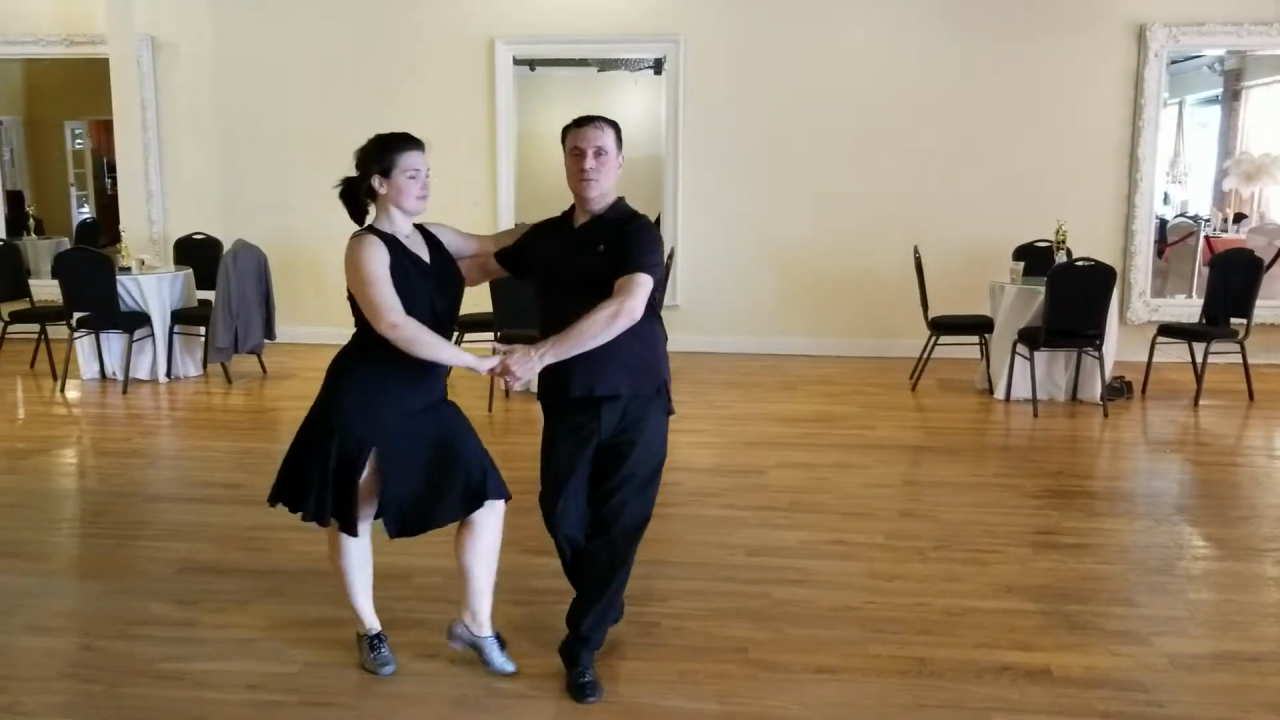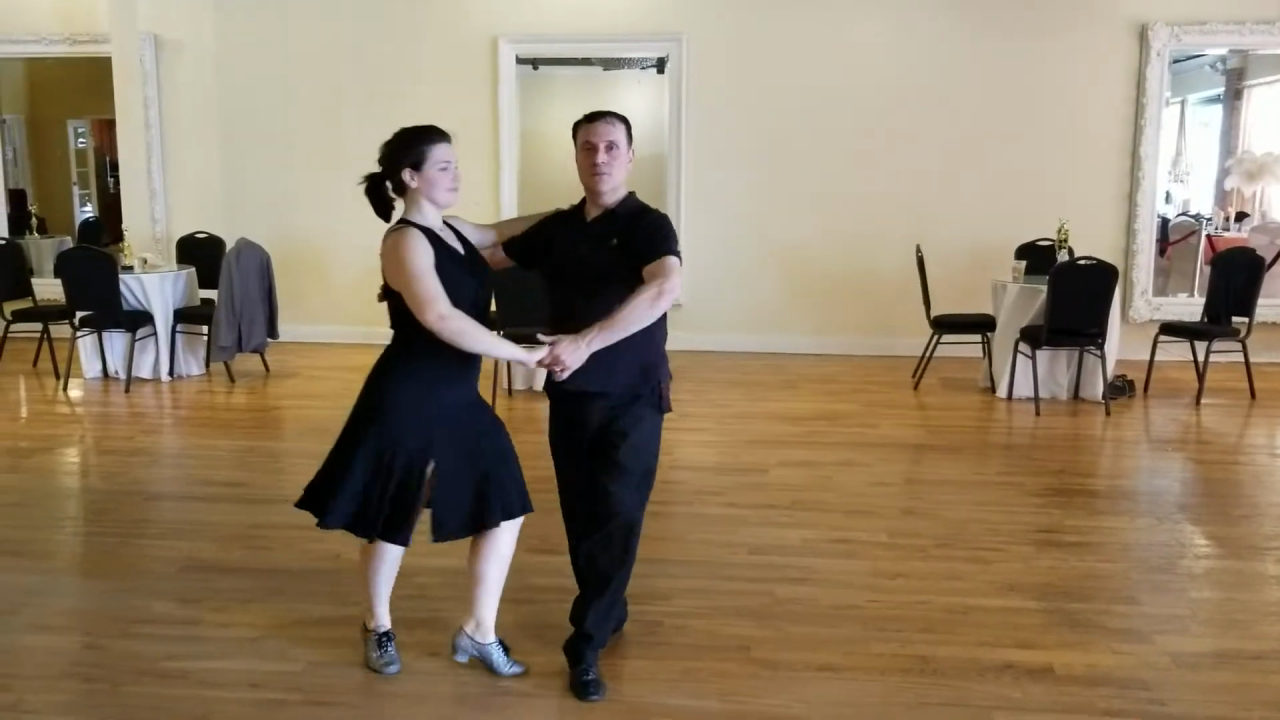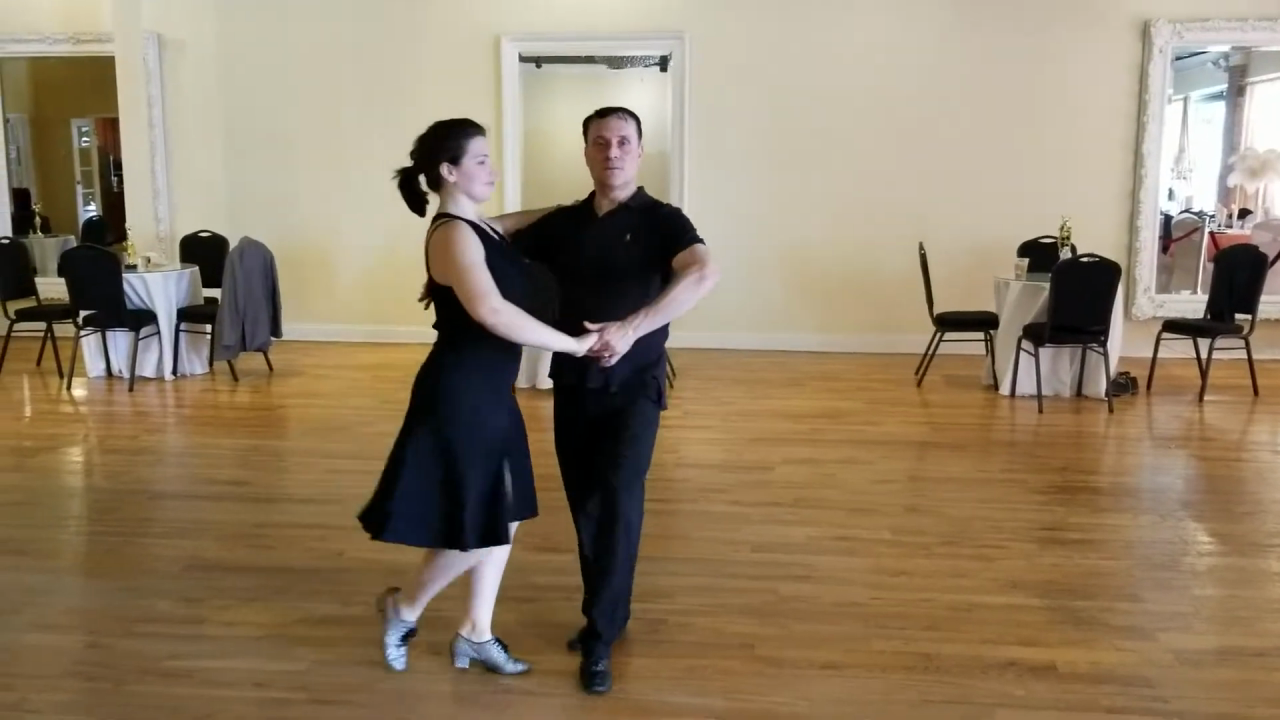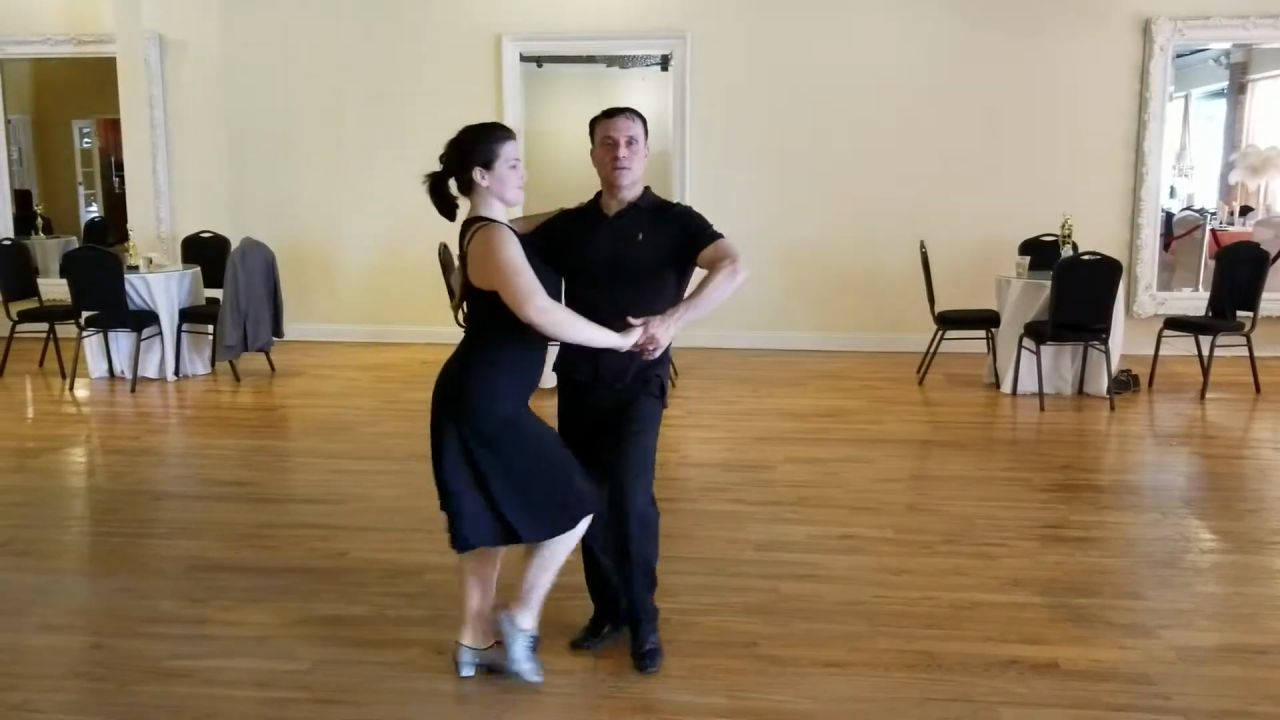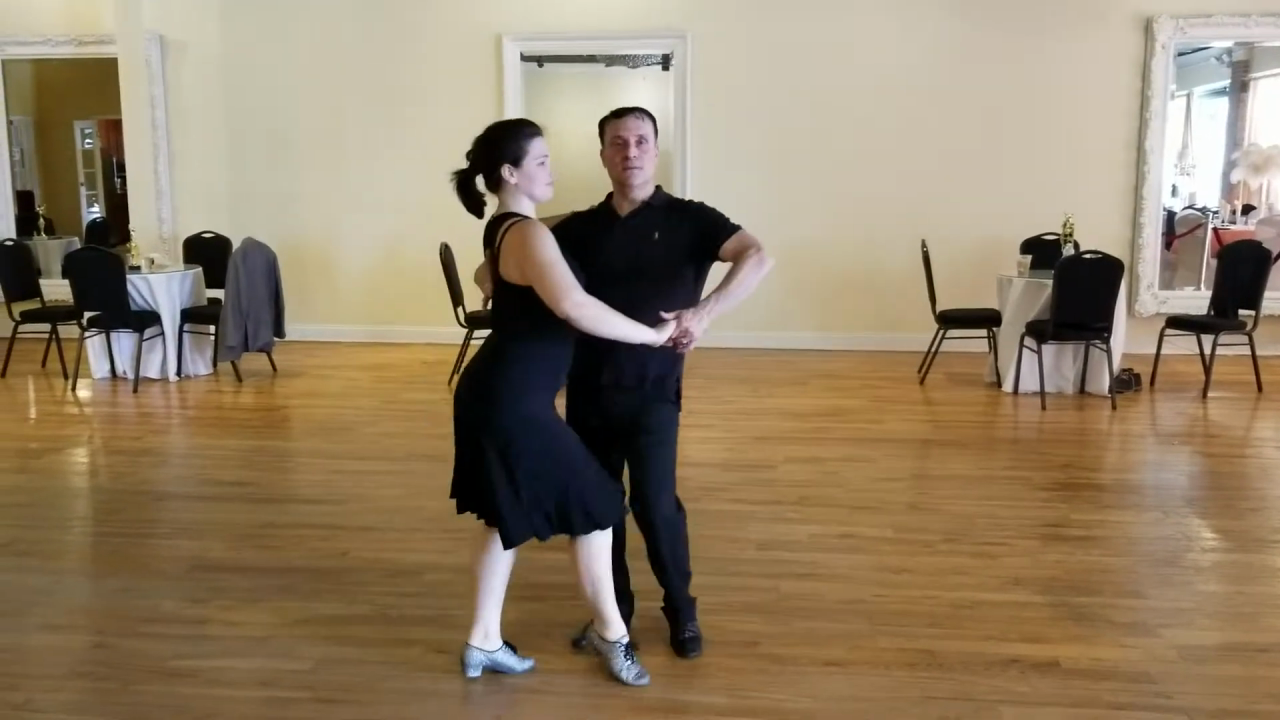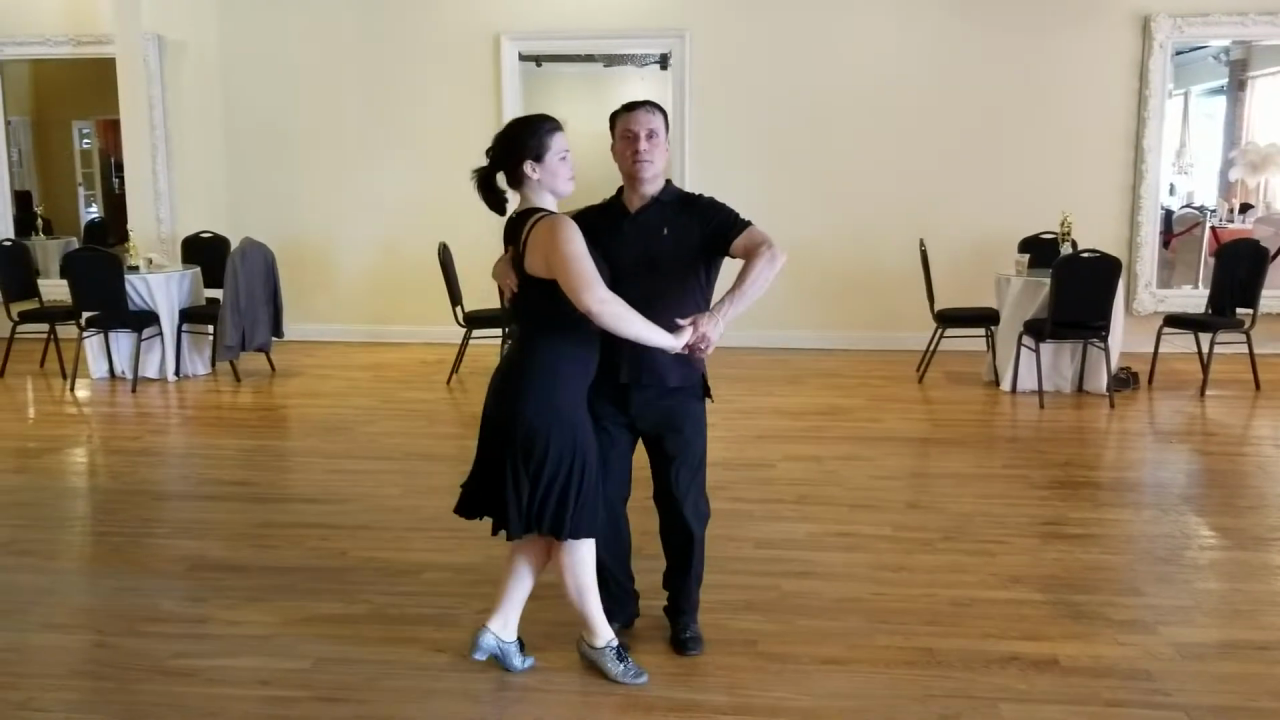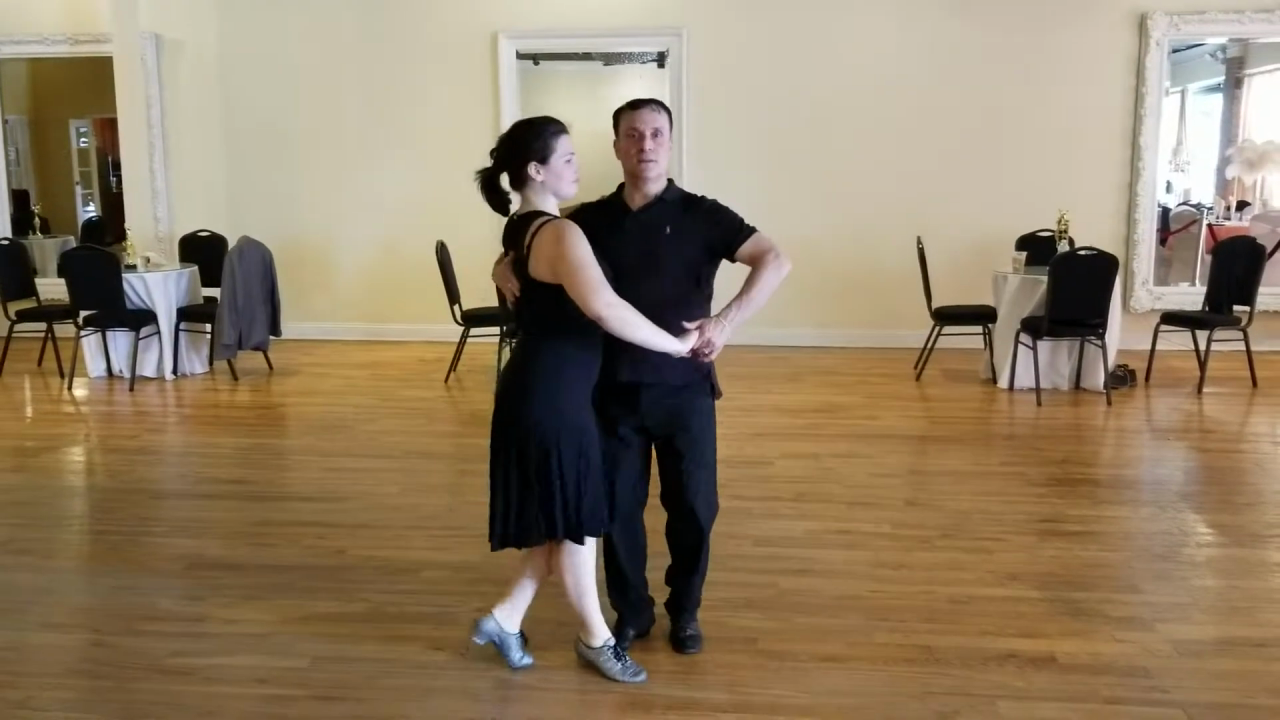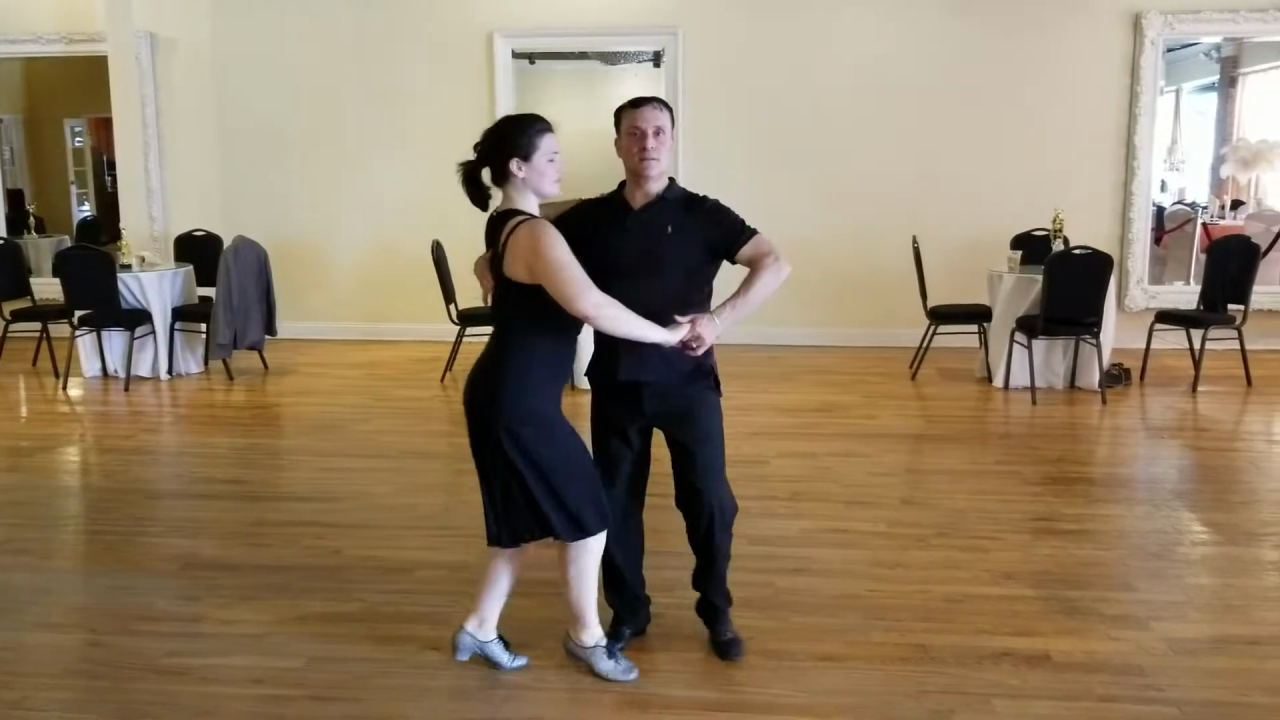
dt=0.2s
person 1, frame 1
left shoulder: (636, 232)
right shoulder: (545, 236)
left elbow: (627, 308)
right elbow: (480, 265)
left wrist: (538, 355)
left hip: (637, 402)
right hip: (569, 403)
left knee: (619, 526)
right knee: (563, 518)
left ankle: (582, 646)
right ankle: (602, 607)
person 1, frame 2
left shoulder: (649, 225)
right shoulder: (555, 228)
left elbow: (664, 290)
right elbow: (487, 255)
left wrist: (585, 342)
left hip: (633, 397)
right hip: (570, 394)
left knee: (615, 517)
right knee: (579, 514)
left ankle: (586, 644)
right ankle: (607, 611)
person 1, frame 3
left shoulder: (662, 221)
right shoulder: (563, 222)
left elbow: (702, 275)
left wrist: (630, 328)
left hip: (632, 386)
right hip: (573, 385)
left knee: (618, 501)
right knee: (586, 505)
left ankle: (599, 636)
right ankle: (606, 612)
person 1, frame 4
left shoulder: (674, 222)
right shoulder: (569, 225)
left elbow: (733, 268)
left wrist: (672, 321)
left hip: (636, 383)
right hip: (577, 381)
left knee: (628, 493)
right knee: (591, 501)
left ankle: (642, 619)
right ankle: (608, 610)
person 1, frame 5
left shoulder: (687, 219)
right shoulder: (579, 228)
left elbow: (758, 258)
left wrist: (703, 313)
right wrist: (495, 274)
left hip: (649, 385)
right hip: (587, 385)
left knee: (655, 500)
left ankle: (680, 608)
right ankle: (611, 607)
person 1, frame 6
left shoulder: (700, 214)
right shoulder: (590, 222)
left elbow: (769, 254)
right elbow: (514, 261)
left wrist: (719, 315)
right wrist: (510, 274)
left hip: (675, 387)
right hip: (606, 386)
left knee: (682, 502)
right knee: (601, 500)
left ankle: (684, 610)
right ankle: (617, 607)
person 1, frame 7
left shoulder: (702, 216)
right shoulder: (590, 219)
left elbow: (774, 262)
right elbow: (514, 263)
left wrist: (726, 321)
right wrist: (510, 278)
left hip: (684, 386)
right hip: (614, 388)
left knee: (693, 503)
right knee: (617, 505)
left ankle: (684, 608)
right ankle: (632, 612)
person 1, frame 8
left shoulder: (703, 214)
right shoulder: (590, 217)
left elbow: (774, 263)
left wrist: (720, 317)
right wrist: (490, 269)
left hip: (688, 381)
right hip: (617, 384)
left knee: (709, 499)
right knee: (617, 502)
left ankle: (716, 609)
right ankle: (628, 612)
person 2, frame 1
left shoulder: (433, 238)
right shoulder: (367, 247)
left elbow: (491, 245)
right elbow: (394, 326)
right wrist: (477, 362)
left hip: (426, 402)
right hip: (363, 401)
left knee: (487, 498)
right knee: (353, 517)
left ankle: (476, 622)
right ankle: (369, 629)
person 2, frame 2
left shoulder: (451, 233)
right shoulder: (405, 241)
left elbow: (501, 234)
right elbow: (440, 319)
right wrist: (523, 355)
left hip: (460, 400)
right hip: (407, 401)
left knee: (507, 509)
right knee: (390, 522)
left ankle: (479, 631)
right ankle: (378, 626)
person 2, frame 3
left shoulder: (478, 227)
right shoulder: (452, 235)
left elbow: (516, 225)
right elbow: (492, 312)
right wrist: (573, 344)
left hip: (488, 394)
right hip: (457, 398)
left knee: (501, 519)
right knee: (475, 532)
left ankle: (475, 633)
right ankle: (403, 608)
person 2, frame 4
left shoulder: (491, 231)
right shoulder: (492, 239)
right elbow: (538, 311)
right wrist: (619, 339)
left hip: (490, 396)
right hip: (483, 401)
left knee: (497, 523)
right knee: (573, 510)
left ankle: (476, 640)
right ankle: (519, 619)
person 2, frame 5
left shoulder: (506, 227)
right shoulder: (527, 234)
right elbow: (573, 306)
right wrist: (652, 335)
left hip: (499, 393)
right hip: (513, 401)
left knee: (511, 520)
right knee: (594, 511)
left ankle: (483, 643)
right ankle: (611, 633)
person 2, frame 6
left shoulder: (524, 224)
right shoulder: (555, 229)
right elbow: (595, 303)
right wrist: (669, 340)
left hip: (531, 389)
right hip: (545, 396)
left knee: (545, 522)
right knee: (571, 523)
left ankle: (499, 630)
right ankle: (598, 638)
person 2, frame 7
left shoulder: (521, 228)
right shoulder: (560, 235)
right elbow: (603, 308)
right wrist: (675, 344)
left hip: (536, 392)
right hip: (551, 399)
left knee: (563, 523)
right knee: (574, 525)
left ankle: (504, 618)
right ankle: (595, 638)
person 2, frame 8
left shoulder: (506, 224)
right shoulder: (535, 236)
right elbow: (589, 306)
right wrist: (665, 335)
left hip: (510, 391)
right hip: (518, 399)
left knee: (534, 521)
right knee: (584, 519)
left ankle: (479, 629)
right ankle: (587, 636)
